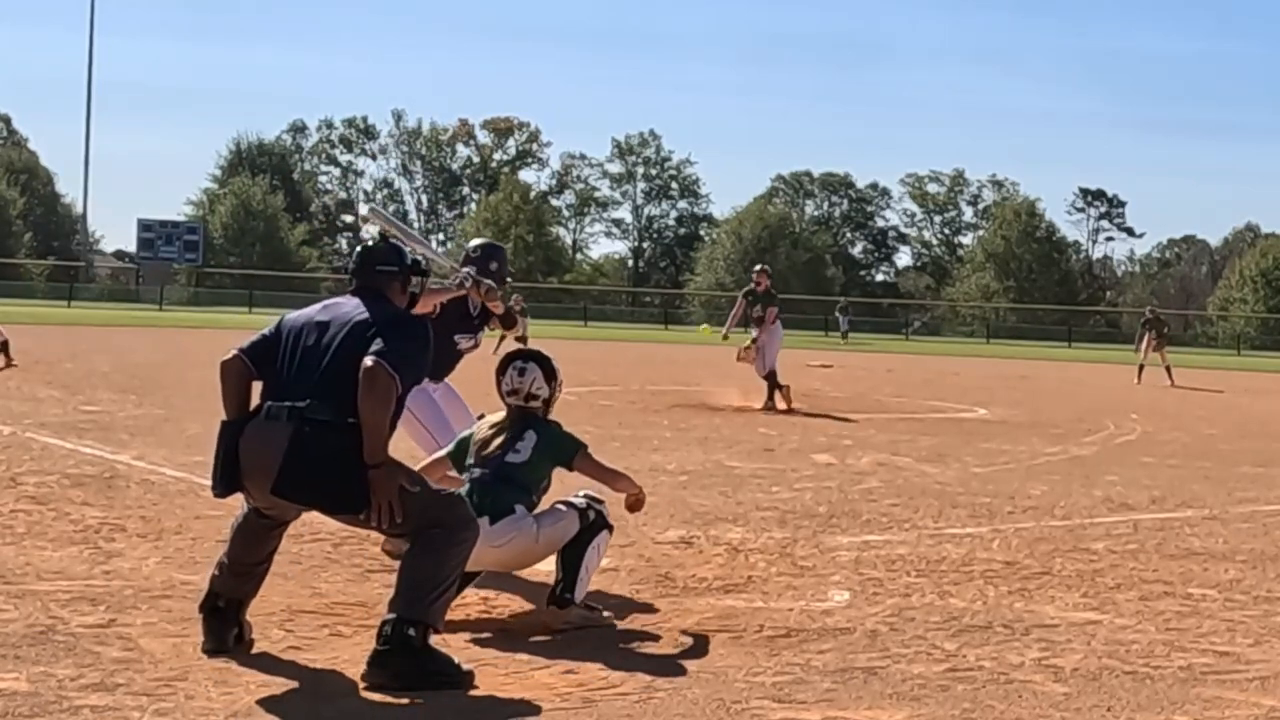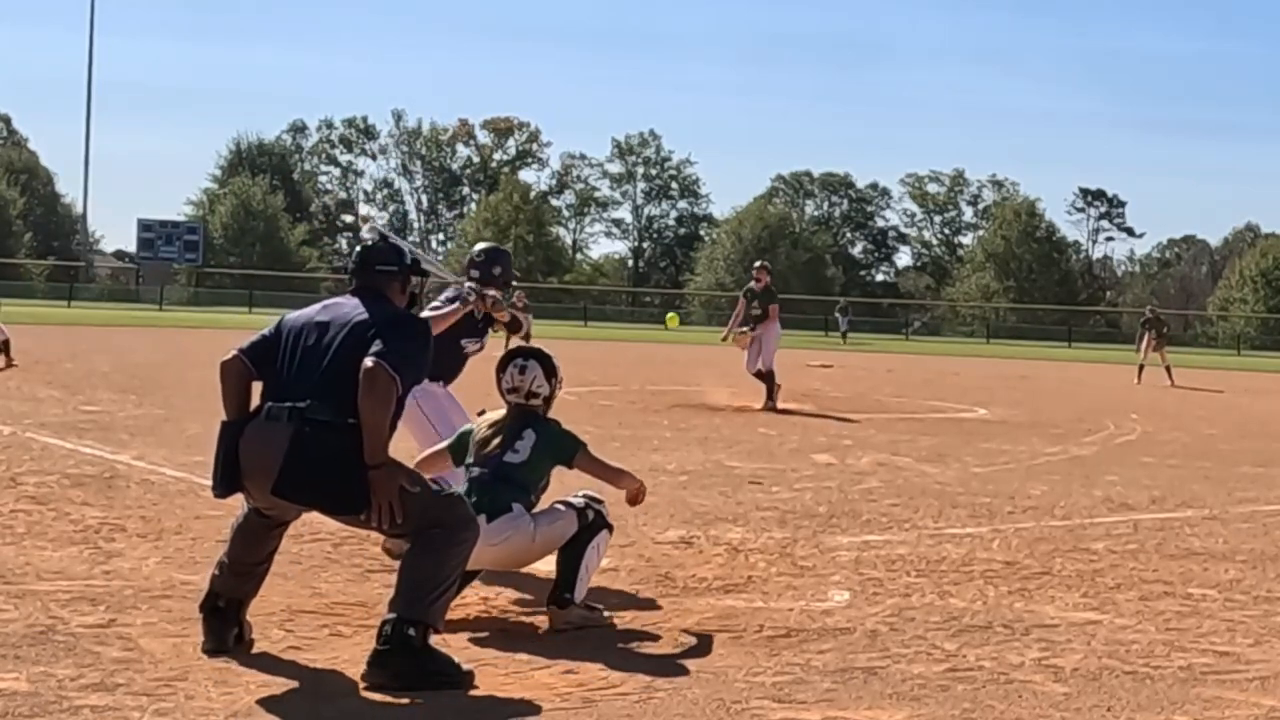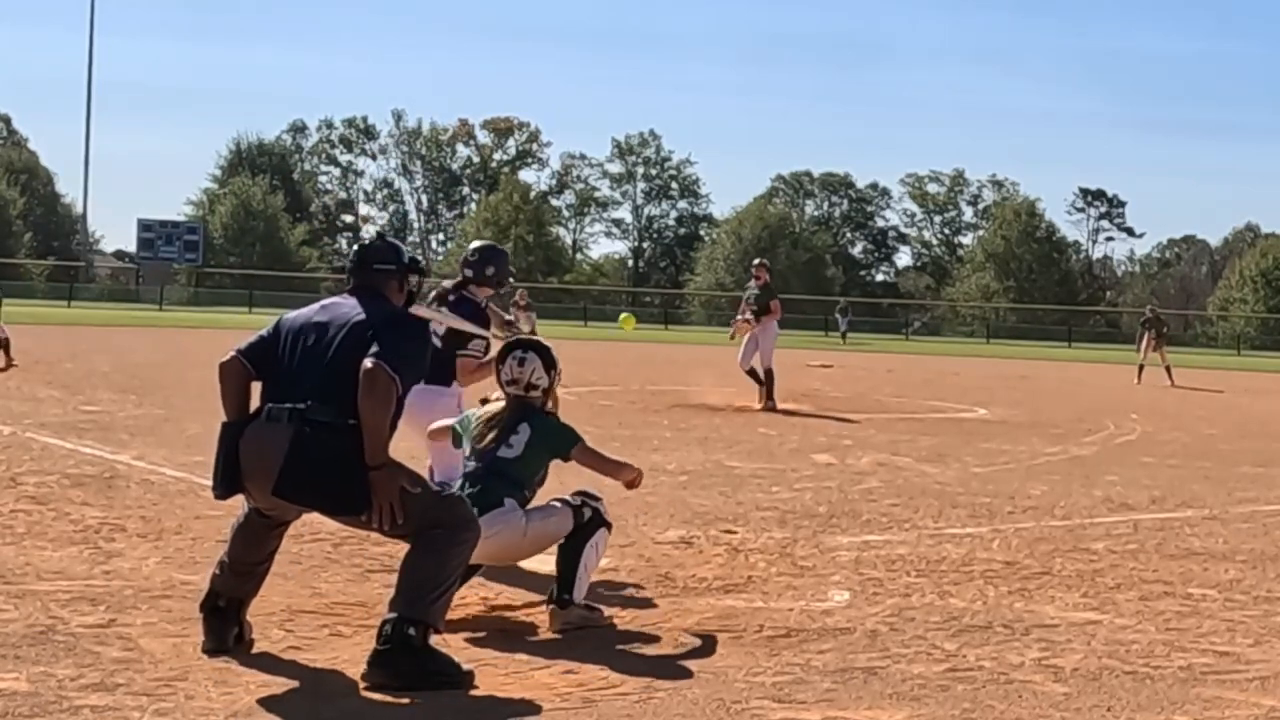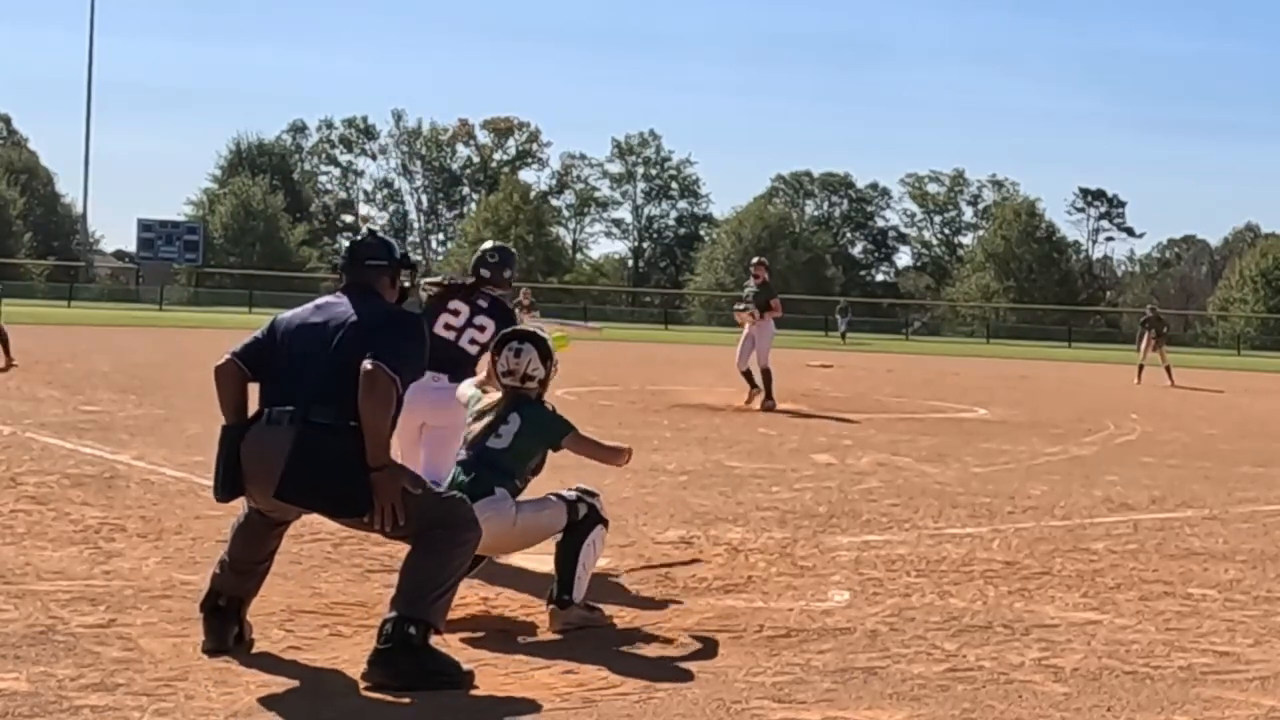
dt=0.1s
person 1, frame 1
left shoulder: (300, 317)
right shoulder: (405, 324)
left elbow: (233, 364)
right elbow: (375, 375)
left wrist: (243, 441)
right wrist: (377, 465)
left hip: (257, 458)
right hip: (324, 458)
left knee: (267, 507)
right knee: (452, 521)
left ankle: (221, 616)
right ankle: (401, 647)
person 1, frame 2
left shoulder: (299, 317)
right shoulder: (406, 324)
left elbow: (233, 364)
right elbow: (375, 376)
left wrist: (244, 441)
right wrist: (377, 466)
left hip: (258, 459)
right hip: (325, 459)
left knee: (267, 508)
right knee: (452, 522)
left ankle: (221, 616)
right ankle: (401, 646)
person 1, frame 3
left shoulder: (296, 318)
right shoulder: (403, 324)
left elbow: (232, 367)
right elbow: (375, 377)
left wrist: (245, 442)
right wrist: (378, 467)
left hip: (258, 459)
right hip: (325, 459)
left knee: (267, 507)
right knee: (453, 522)
left ankle: (221, 616)
right ankle: (401, 647)
person 1, frame 4
left shoulder: (292, 318)
right shoulder: (399, 322)
left elbow: (227, 369)
right elbow: (374, 378)
left wrist: (245, 443)
right wrist: (379, 468)
left hip: (259, 462)
right hip: (327, 461)
left knee: (266, 506)
right knee: (454, 523)
left ankle: (222, 615)
right ankle: (401, 646)
person 2, frame 1
left shoulder: (480, 431)
right shoulder: (549, 435)
left elbow: (425, 474)
right elbow: (613, 479)
right wrist: (635, 490)
right hip: (507, 542)
right knee: (592, 512)
right ankle: (567, 605)
person 2, frame 2
left shoulder: (479, 428)
right shoulder: (549, 434)
left elbow: (422, 465)
right elbow: (616, 477)
right wrist: (636, 485)
right hip: (503, 541)
right knee: (592, 511)
right ankle: (566, 605)
person 2, frame 3
left shoulder: (480, 417)
right shoulder: (547, 427)
left elbow: (434, 431)
right elbow: (615, 469)
right wrist: (632, 471)
right hip: (500, 533)
right knee: (589, 509)
right ankle: (566, 606)
person 2, frame 4
left shoulder: (479, 405)
right shoulder: (541, 418)
left elbow: (466, 387)
right elbow: (611, 455)
right wrist: (625, 452)
right hip: (489, 522)
right knee: (586, 507)
right ankle: (568, 606)
person 3, frame 1
left shoulder: (481, 304)
right shoulder: (451, 298)
left elbow: (511, 325)
left wrist: (495, 303)
right wrist: (456, 288)
left hip: (433, 384)
right hip: (410, 386)
person 3, frame 2
left shoulder: (485, 308)
right shoulder: (454, 300)
left elbow: (519, 327)
left wrist: (502, 312)
right wrist: (462, 306)
left hip: (432, 387)
right hip: (418, 389)
right knee: (452, 466)
person 3, frame 3
left shoulder: (449, 292)
right shoulder: (471, 307)
right elbow: (466, 375)
left hip: (414, 390)
right hip: (438, 395)
left knee: (445, 458)
right knee: (452, 474)
person 3, frame 4
left shoulder: (448, 290)
right shoulder: (504, 315)
left hip: (411, 383)
right hip: (449, 396)
left knee: (412, 468)
right knee: (435, 473)
